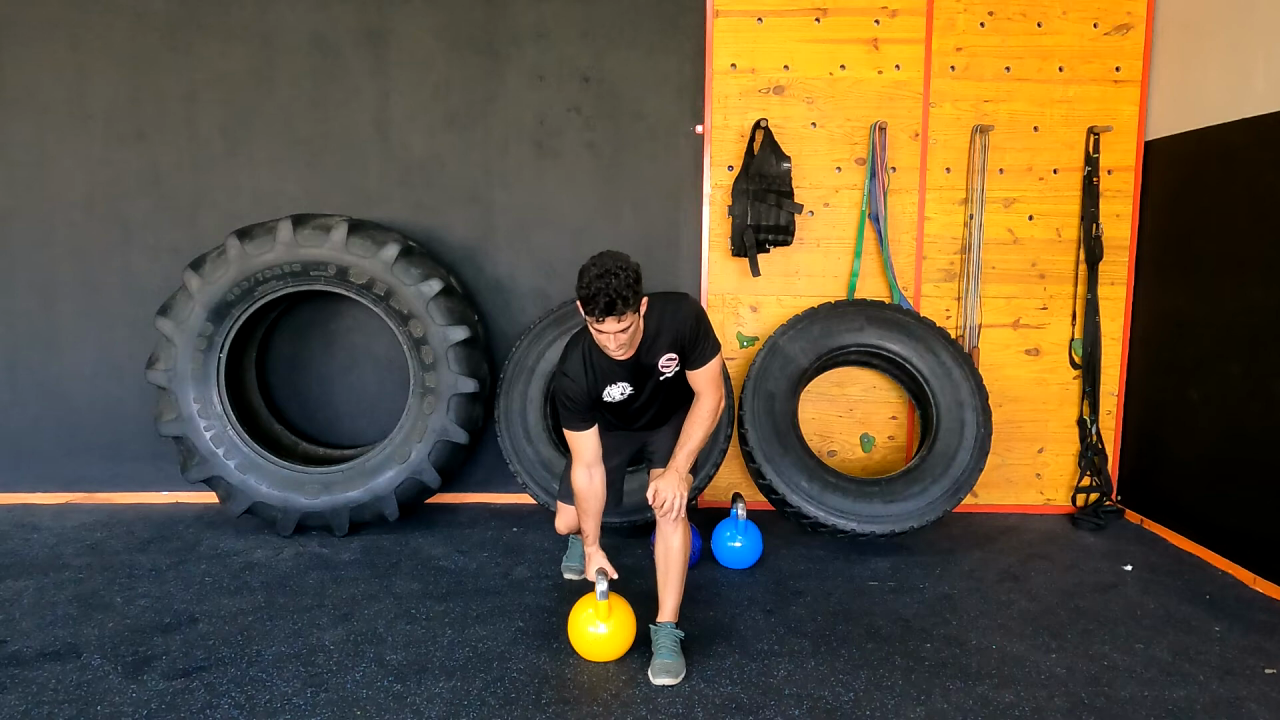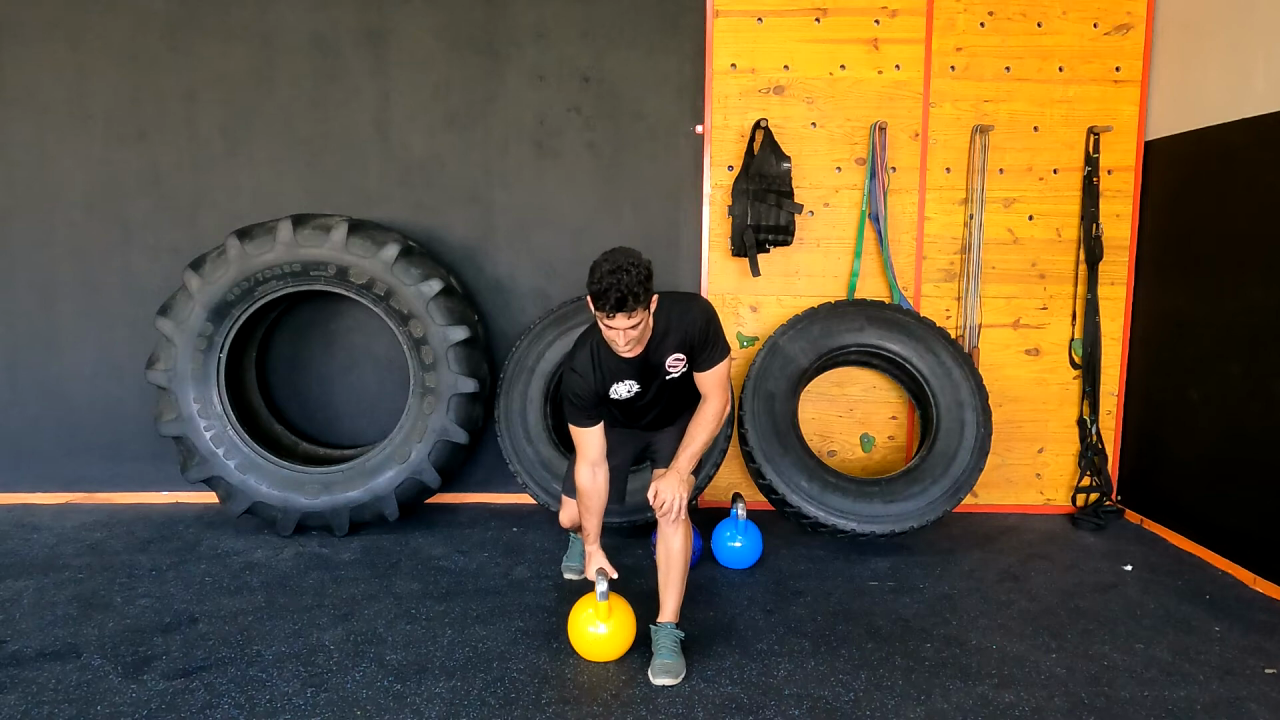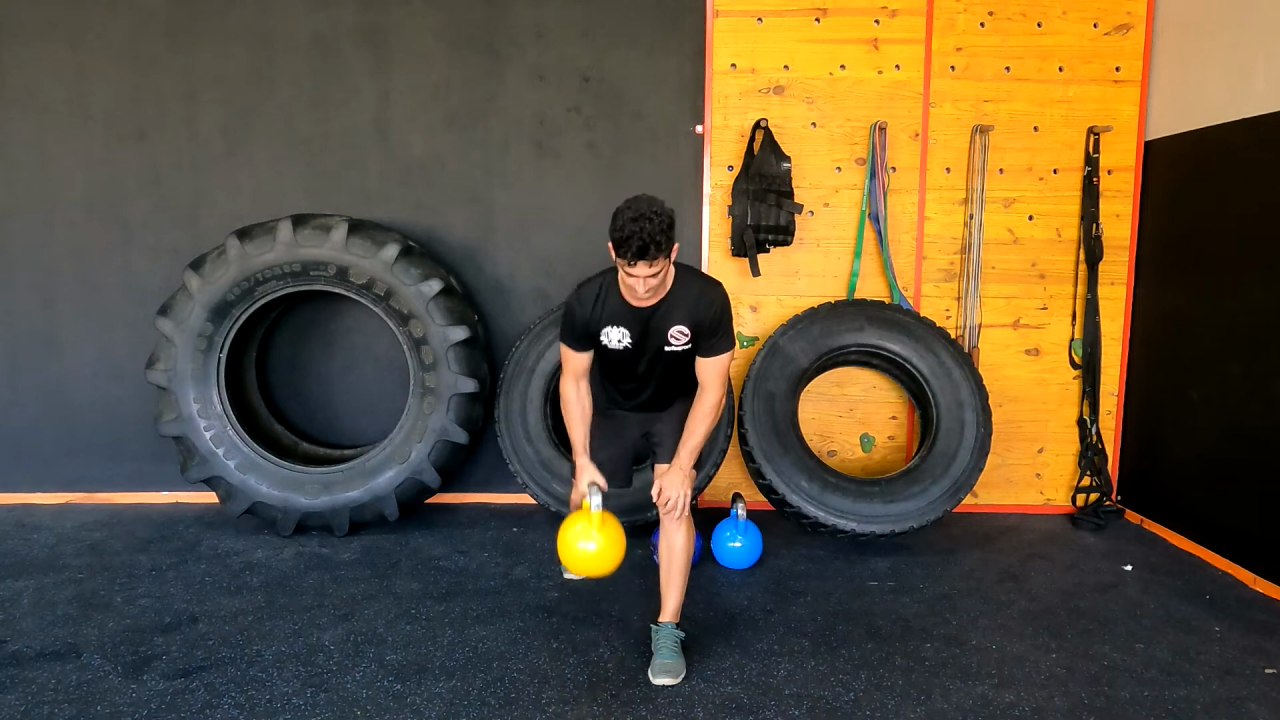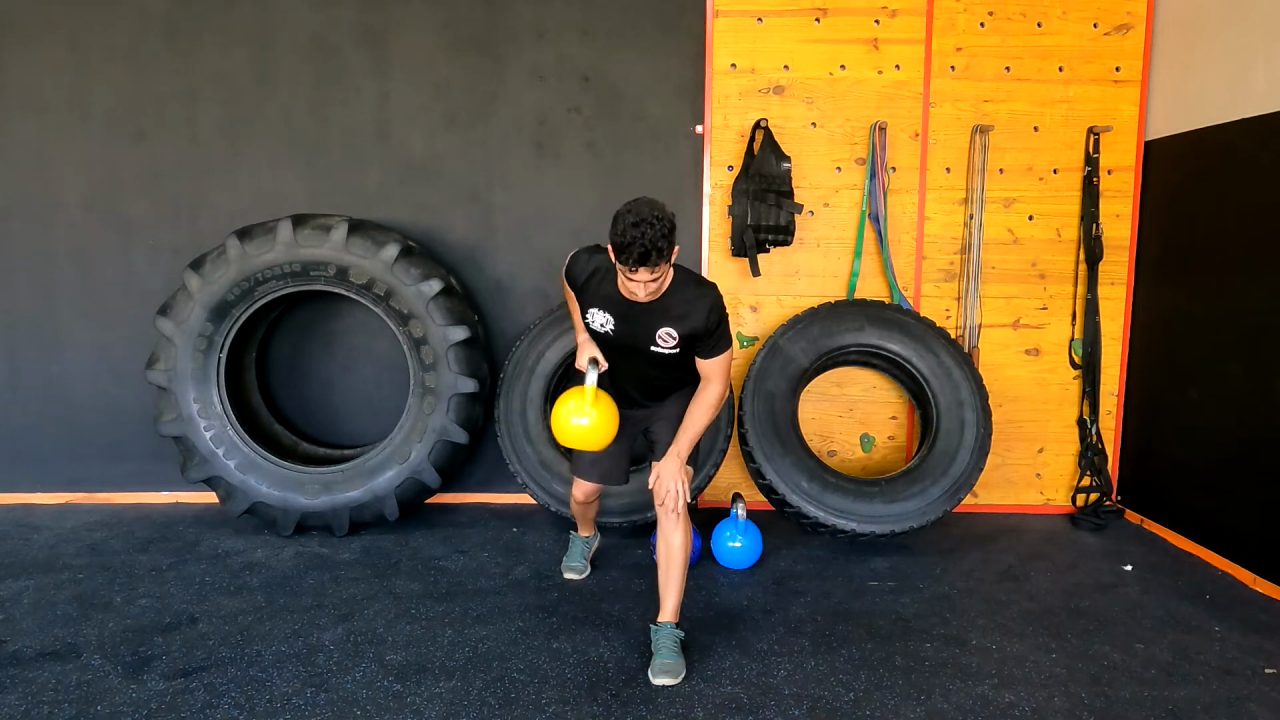
dt=0.4s
person 1, frame 1
left shoulder: (682, 316)
right shoulder: (574, 371)
left elbow: (711, 395)
right elbow: (587, 465)
left wrist: (677, 469)
right wrist: (592, 548)
left hip: (673, 418)
right hip: (609, 426)
left knee: (669, 505)
right knee: (567, 523)
left ankle: (666, 631)
right ankle: (582, 539)
person 1, frame 2
left shoulder: (693, 317)
right shoulder: (582, 367)
left elbow: (716, 397)
right elbow: (591, 463)
left wrist: (678, 470)
right wrist: (592, 547)
left hip: (679, 420)
right hip: (615, 425)
left knee: (670, 505)
right knee: (571, 516)
left ankle: (666, 632)
right ankle: (582, 537)
person 1, frame 3
left shoulder: (706, 299)
right shoulder: (587, 301)
left elbow: (712, 389)
right elbow: (574, 380)
left wrist: (681, 466)
right wrist: (581, 459)
left hip: (677, 407)
right hip: (612, 406)
left knee: (675, 504)
right knee: (582, 499)
left ankle: (667, 631)
person 1, frame 4
left shoulder: (700, 302)
right shoulder: (586, 267)
left elbow: (715, 383)
left wrist: (676, 455)
right wrist: (584, 337)
left hip: (674, 401)
right hip: (608, 395)
left knee: (671, 500)
right knee: (584, 492)
left ankle: (666, 630)
right ankle: (584, 535)
